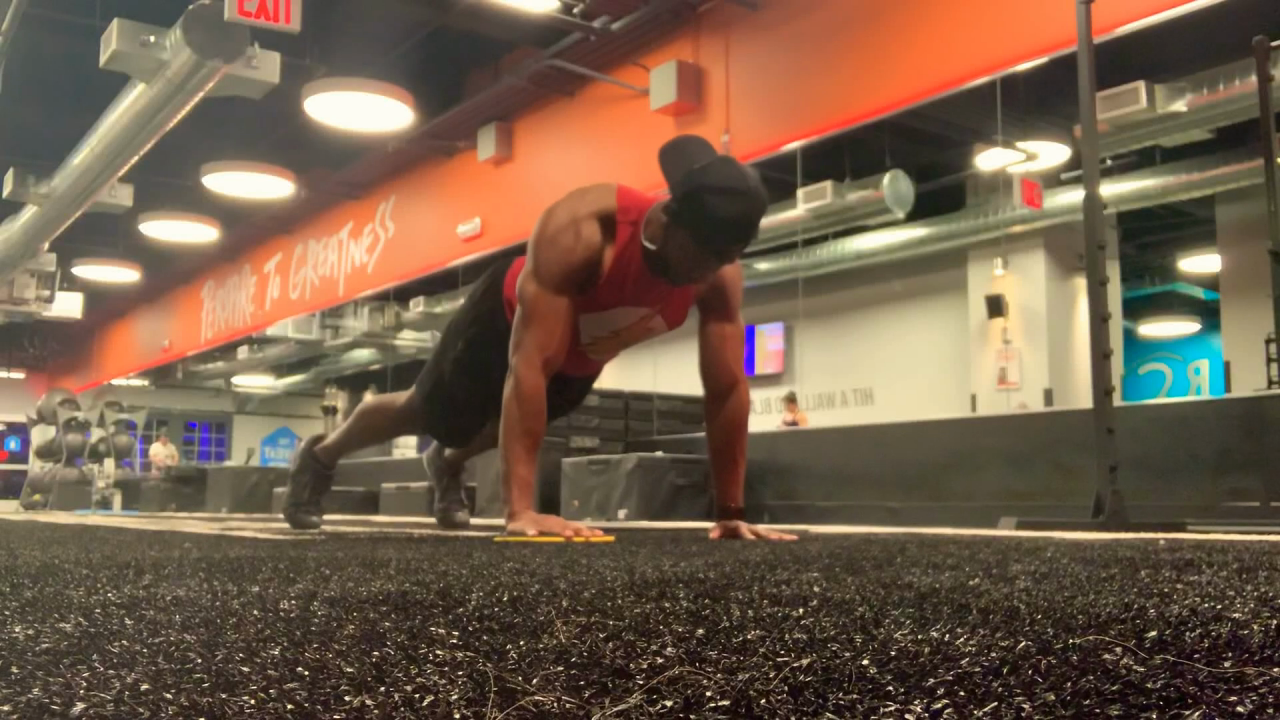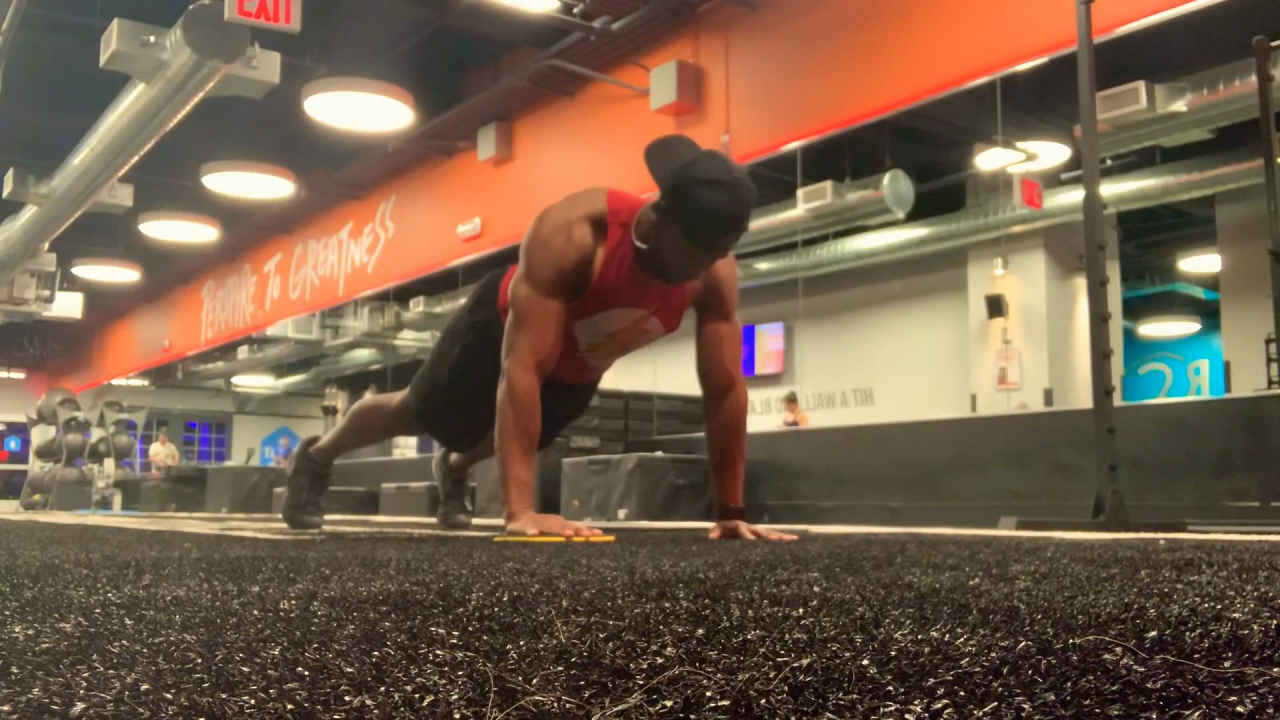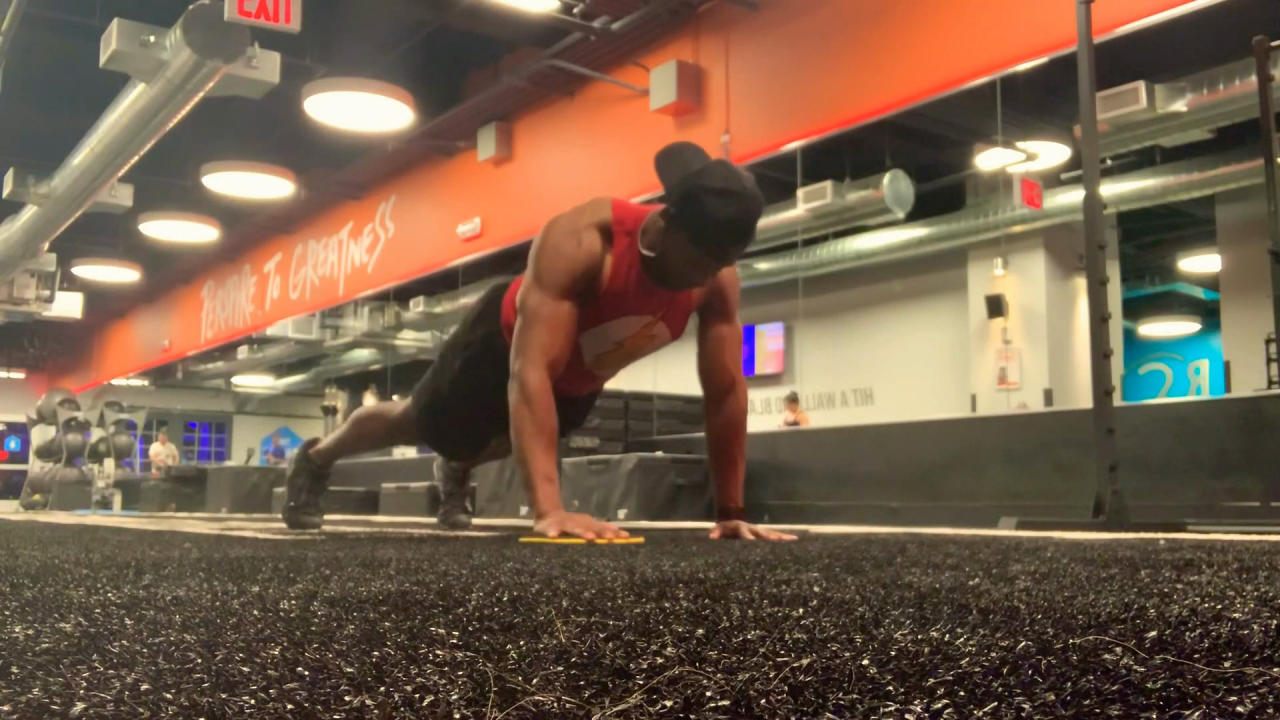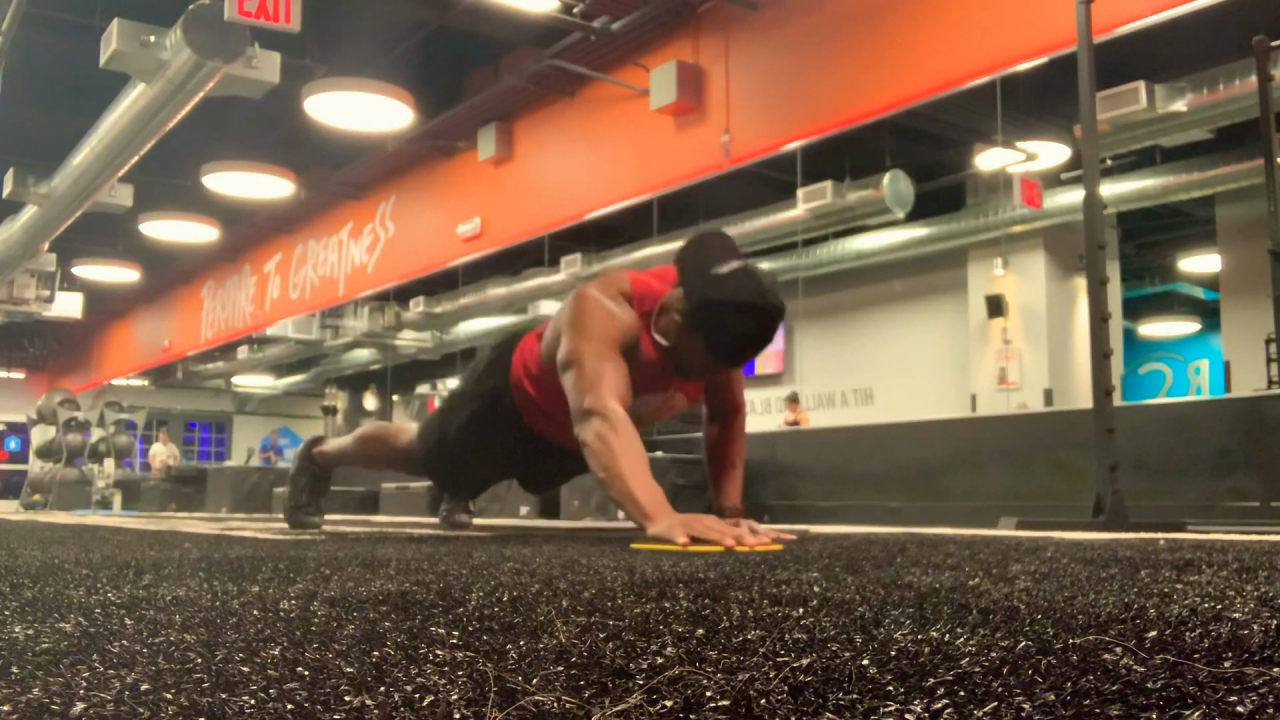
dt=0.5s
person 1, frame 1
left shoulder: (719, 273)
right shoulder: (579, 229)
left elbow: (727, 388)
right elbow: (528, 368)
left wrist: (730, 513)
right wrist: (520, 509)
left hip: (583, 360)
right hip: (506, 322)
left knee: (509, 425)
right knee: (421, 413)
left ankle: (448, 464)
right ankle: (320, 458)
person 1, frame 2
left shoulder: (714, 273)
right shoulder: (570, 234)
left elbow: (725, 387)
right elbow: (521, 368)
left wrist: (731, 511)
right wrist: (519, 510)
left hip: (580, 369)
right hip: (500, 330)
left knee: (522, 432)
right knee: (415, 414)
left ankle: (453, 470)
right ankle: (316, 457)
person 1, frame 3
left shoulder: (716, 279)
right shoulder: (579, 242)
left elbow: (726, 390)
right elbow: (529, 375)
left wrist: (730, 511)
right wrist: (548, 509)
left hip: (582, 380)
right hip: (503, 345)
left knee: (514, 440)
right knee: (414, 426)
left ankle: (455, 473)
right ankle: (316, 459)
person 1, frame 4
left shoulder: (713, 325)
right shoulder: (605, 312)
left elbow: (727, 416)
right elbow: (600, 417)
left wrist: (730, 513)
right wrist: (659, 518)
left hip: (569, 433)
right hip: (513, 401)
right knee: (419, 455)
left ankle: (460, 491)
right ankle: (318, 458)
